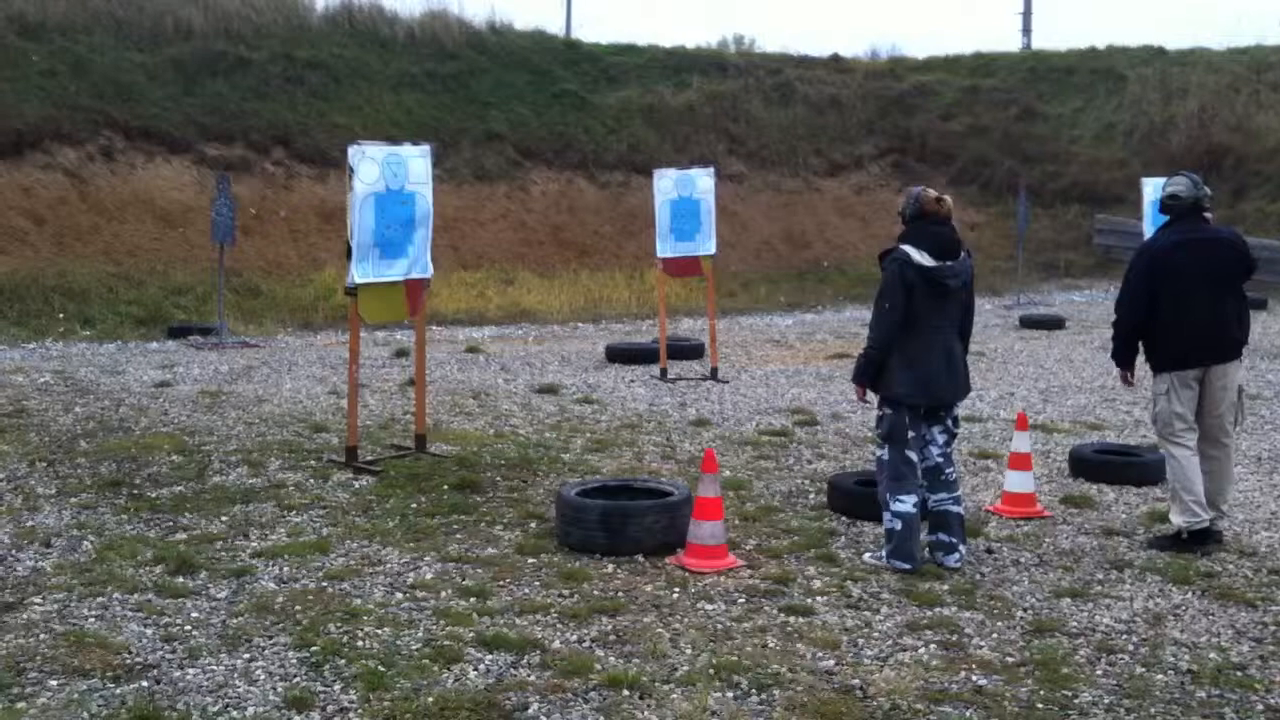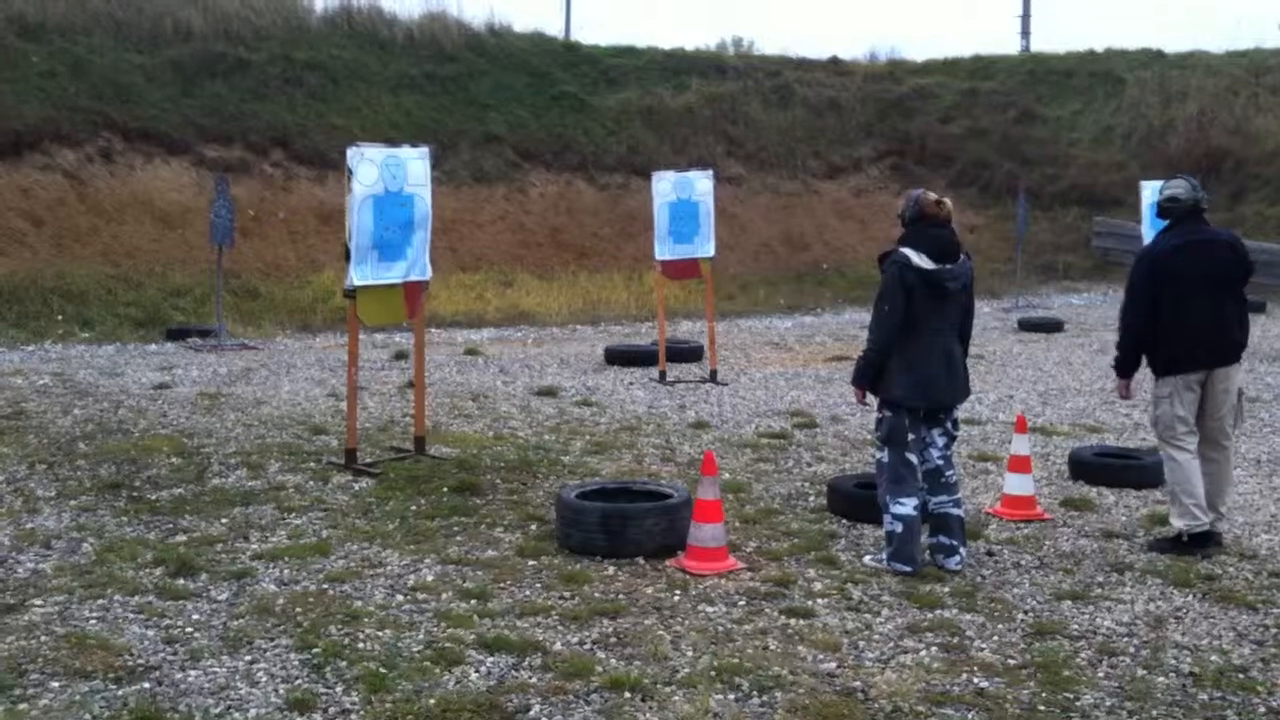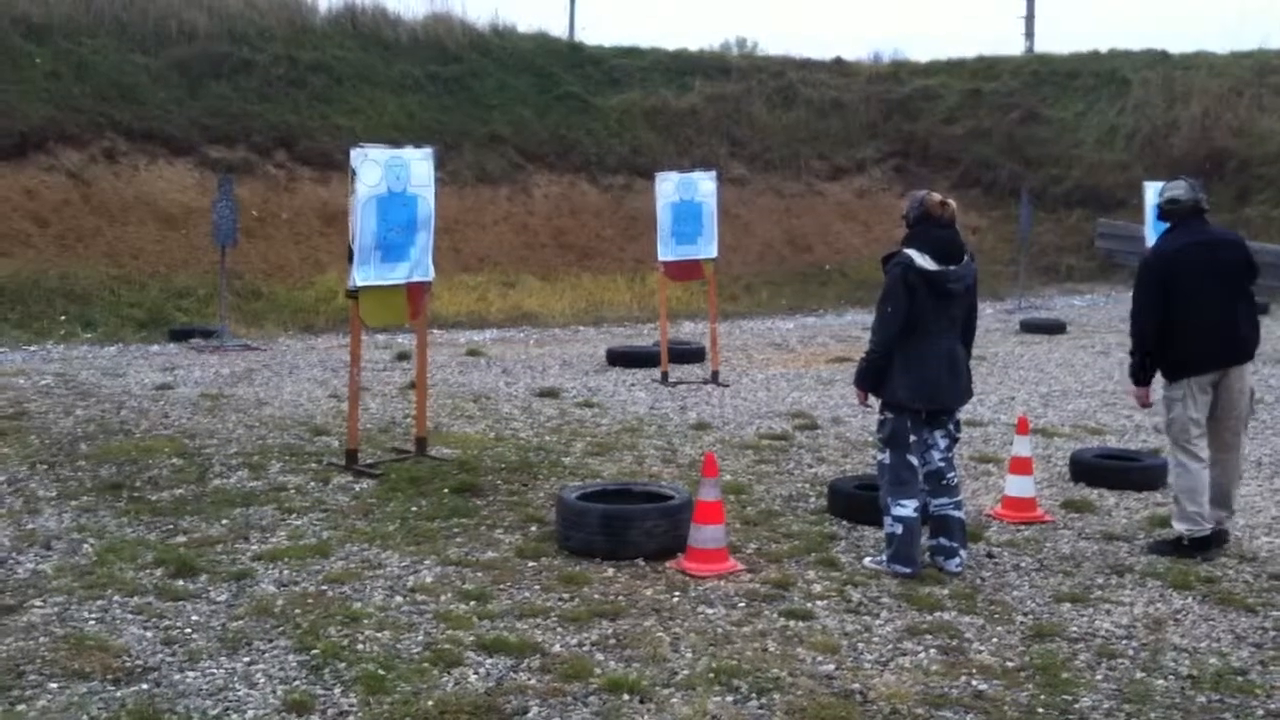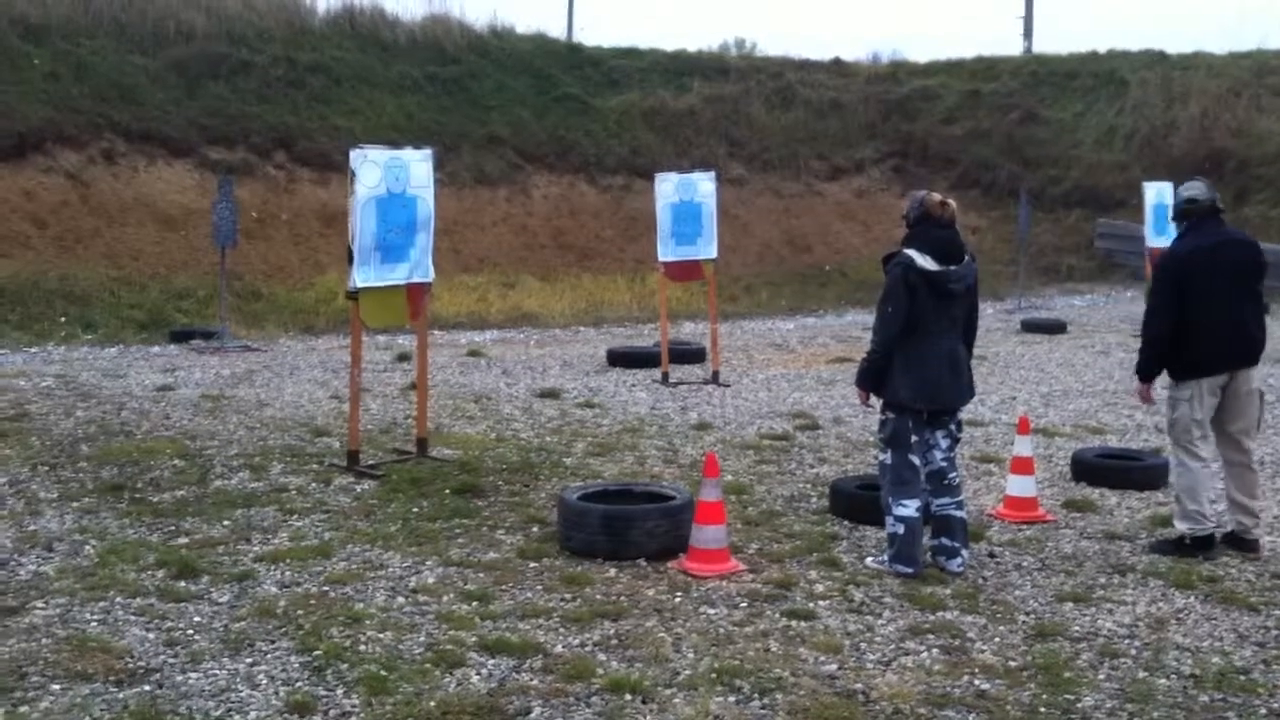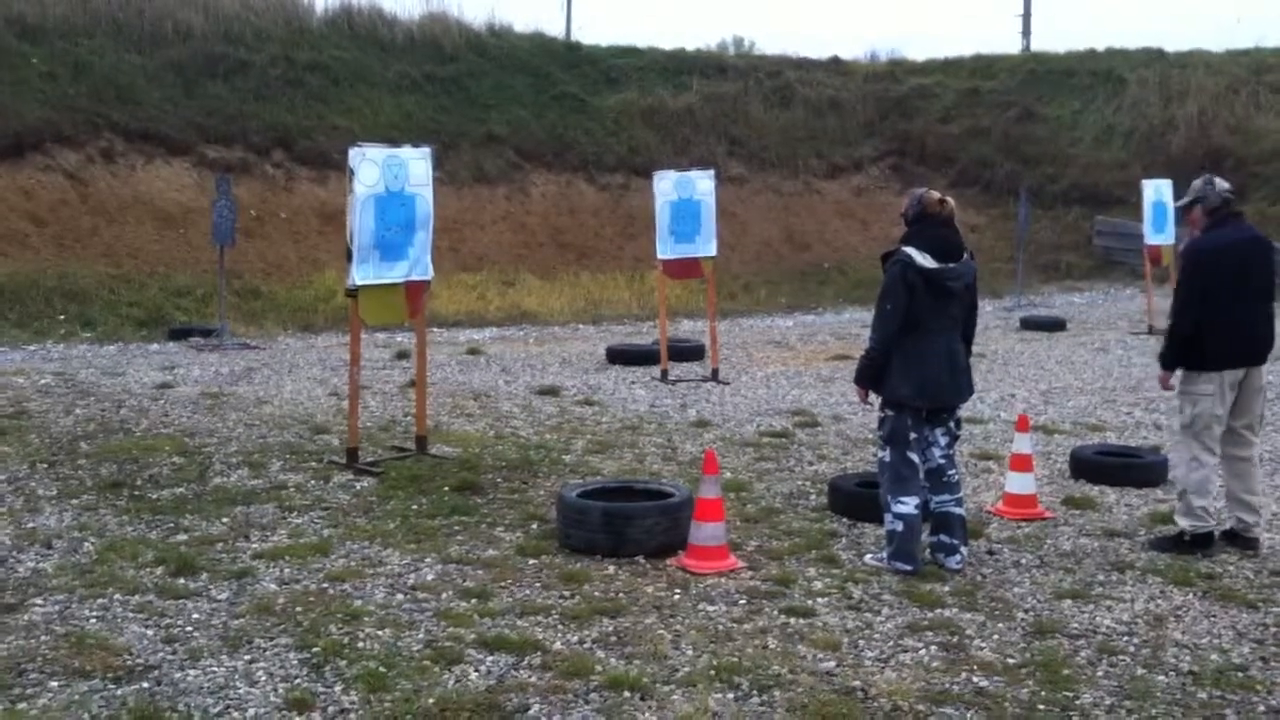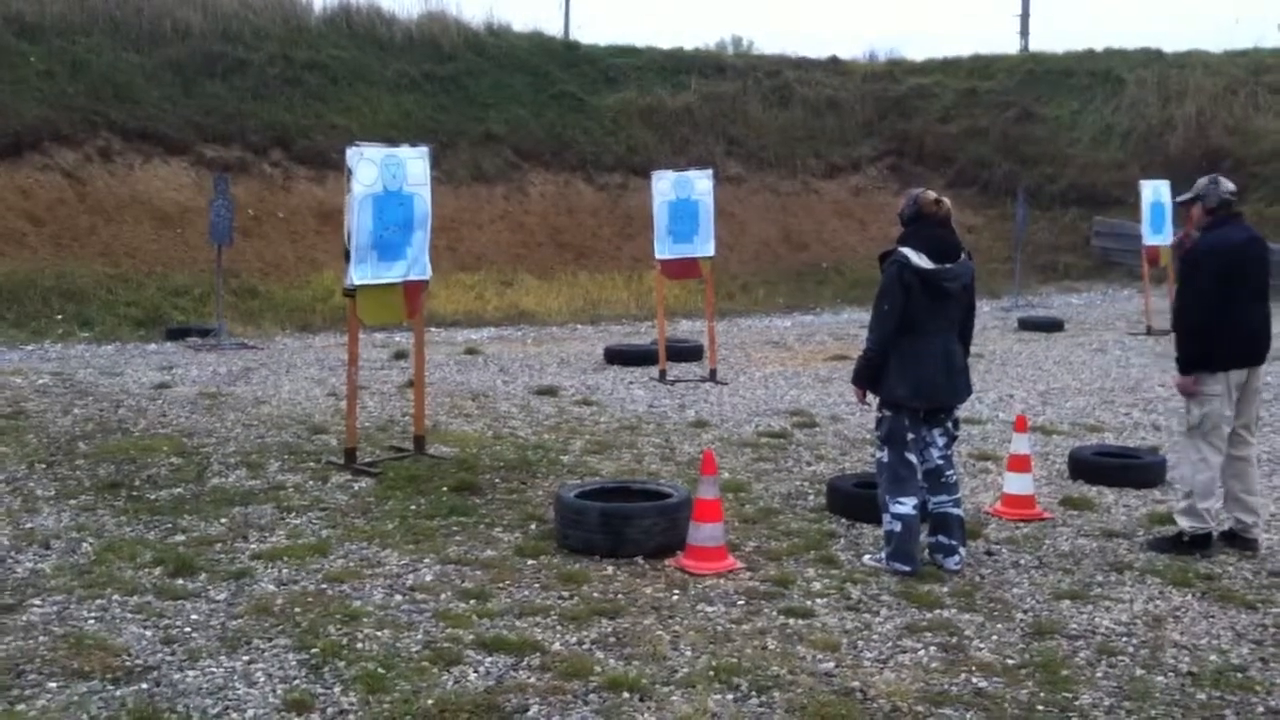
dt=0.3s
person 1, frame 1
left shoulder: (902, 262)
right shoulder: (961, 261)
left elbow: (884, 327)
right elbow: (965, 325)
left wrist: (864, 374)
left hip: (904, 378)
right hip: (946, 376)
left knee: (898, 463)
right knee: (939, 460)
left ankle: (901, 552)
right ankle: (949, 547)
person 1, frame 2
left shoulder: (902, 265)
right shoulder: (960, 264)
left elbow: (883, 330)
right elbow: (964, 328)
left wrist: (863, 378)
left hip: (903, 381)
right hip: (946, 379)
left knee: (899, 466)
right knee: (940, 463)
left ankle: (901, 555)
right ankle: (950, 550)
person 1, frame 3
left shoulder: (906, 265)
right shoulder: (965, 265)
left elbow: (886, 330)
right elbow: (968, 329)
left wrist: (866, 377)
left hip: (906, 383)
right hip: (949, 380)
left knee: (900, 467)
right knee: (941, 465)
left ankle: (901, 557)
right ankle: (950, 552)
person 1, frame 4
left shoulder: (906, 266)
right shoulder: (965, 265)
left elbow: (887, 331)
right elbow: (969, 329)
left wrist: (867, 377)
left hip: (907, 382)
right hip: (950, 380)
left knee: (901, 466)
right knee: (943, 464)
left ankle: (903, 556)
right ankle: (952, 551)
person 1, frame 5
left shoulder: (905, 264)
right shoulder: (964, 263)
left elbow: (886, 328)
right elbow: (968, 326)
left wrist: (866, 375)
left hip: (906, 380)
right hip: (949, 377)
left knee: (900, 464)
right knee: (942, 462)
left ankle: (902, 554)
right ankle: (951, 548)
person 1, frame 6
left shoulder: (902, 263)
right shoulder: (961, 263)
left elbow: (883, 328)
right elbow: (966, 326)
left wrist: (863, 375)
left hip: (903, 380)
right hip: (947, 378)
left knee: (898, 464)
right knee: (940, 461)
left ankle: (901, 554)
right ankle: (949, 549)
person 2, frame 1
left shoulder: (1153, 250)
right shoulder: (1229, 241)
left elbow: (1129, 309)
right elbow: (1247, 271)
left wrist: (1124, 357)
left hip: (1175, 359)
right hip: (1224, 355)
left knee: (1179, 440)
right knee: (1219, 440)
left ankle: (1193, 527)
right ankle: (1213, 522)
person 2, frame 2
left shoulder: (1155, 254)
right shoulder: (1230, 244)
left elbow: (1136, 317)
right elbow: (1244, 280)
left wrist: (1125, 369)
left hip: (1176, 362)
right hip: (1225, 358)
left knee: (1179, 444)
right knee: (1218, 443)
left ankle: (1193, 531)
right ankle: (1211, 524)
person 2, frame 3
left shoulder: (1159, 258)
right shoulder: (1233, 243)
left elbow: (1146, 322)
right elbow: (1249, 282)
left wrist: (1141, 377)
left hip: (1188, 365)
right hip: (1235, 358)
left knee: (1189, 449)
right knee: (1228, 444)
left ankle: (1195, 534)
right ankle: (1218, 522)
person 2, frame 4
left shoulder: (1177, 256)
right shoulder: (1248, 246)
left elbow: (1159, 320)
left wrist: (1146, 373)
left hip: (1195, 365)
right hip: (1243, 360)
left knee: (1189, 448)
right knee: (1241, 448)
left ankle: (1197, 534)
right ankle: (1247, 531)
person 2, frame 5
left shoulder: (1203, 248)
right shoulder: (1260, 243)
left elbow: (1186, 311)
left wrist: (1169, 362)
left hip: (1211, 361)
right hip: (1252, 356)
left knee: (1197, 445)
right knee: (1243, 443)
left ankle: (1197, 531)
right ankle: (1247, 529)
person 2, frame 6
left shoulder: (1208, 246)
right shoulder: (1253, 242)
left elbow: (1196, 311)
left wrist: (1186, 366)
right wrist: (1189, 256)
left hip: (1217, 361)
right hip: (1250, 356)
left knee: (1204, 444)
right knee: (1241, 442)
left ankle: (1196, 531)
right ankle: (1246, 529)
